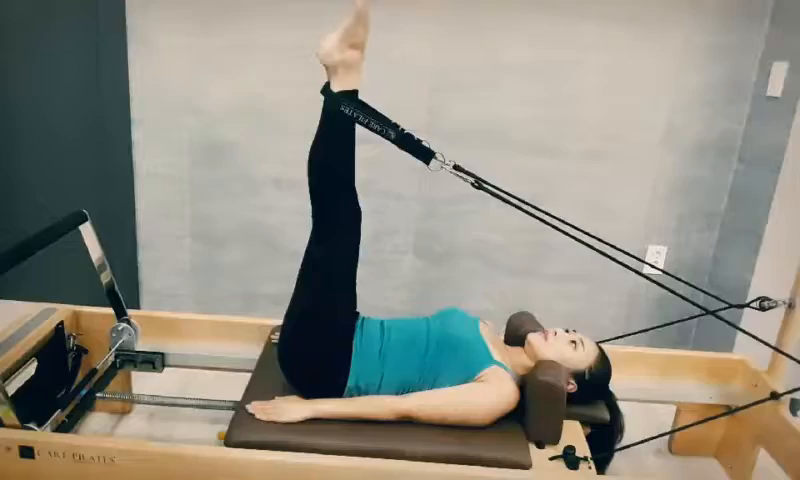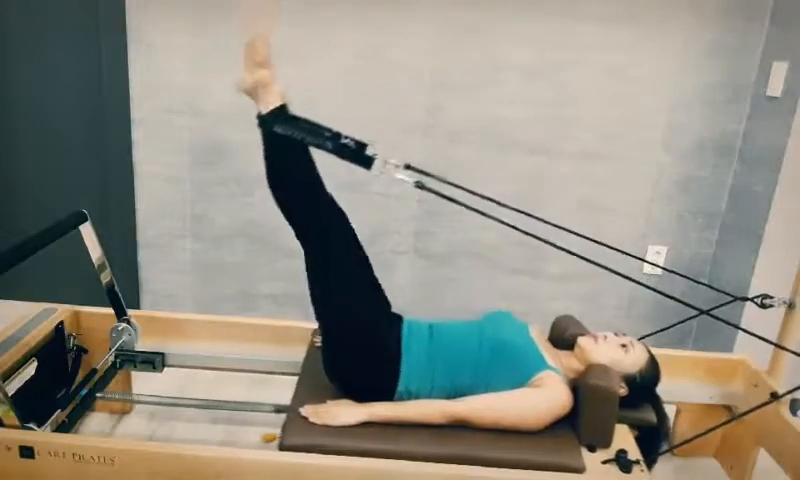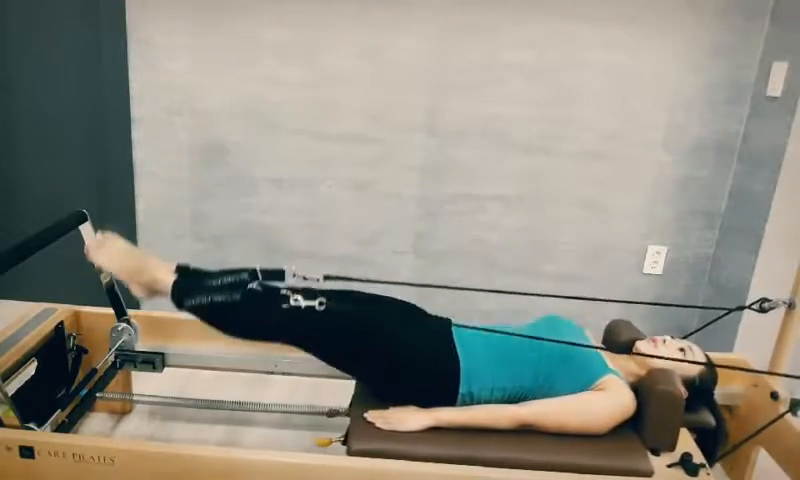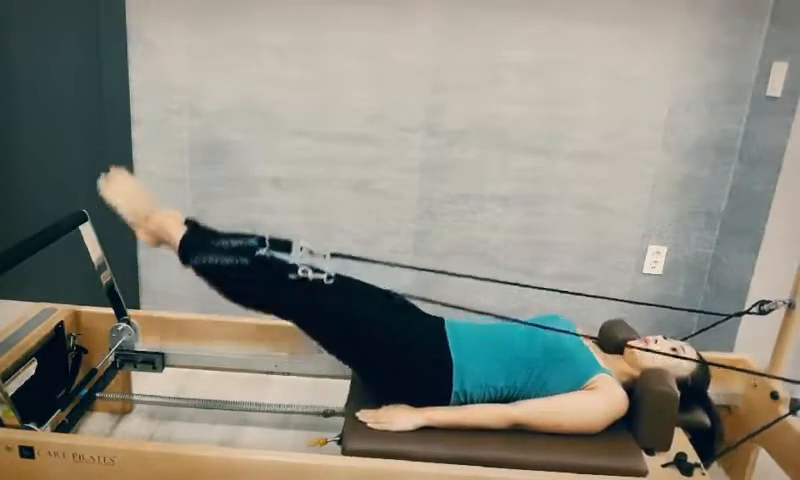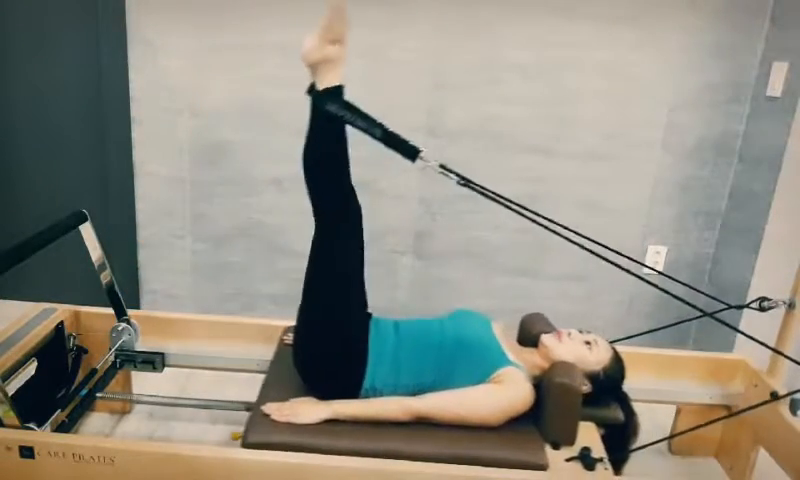
dt=1s
person 1, frame 1
left shoulder: (501, 393)
right shoulder: (491, 338)
left elbow: (403, 407)
left wrist: (310, 407)
left hip: (325, 366)
right hip: (343, 340)
left knee: (335, 225)
person 1, frame 2
left shoulder: (555, 397)
right shoulder: (543, 344)
left elbow: (457, 410)
left wrist: (365, 411)
left hip: (379, 371)
right hip: (401, 339)
left knee: (324, 227)
right knee: (326, 224)
left ankle: (271, 103)
person 1, frame 3
left shoulder: (616, 402)
right shoulder: (595, 351)
left elbow: (520, 414)
left wrist: (428, 416)
left hip: (440, 373)
right hip: (441, 337)
left knee: (296, 317)
right knee: (294, 294)
left ankle: (165, 283)
right ankle: (165, 276)
person 1, frame 4
left shoulder: (608, 402)
right shoulder: (591, 352)
left elbow: (513, 413)
left wrist: (419, 415)
left hip: (433, 377)
right hip: (436, 338)
left knee: (300, 293)
right knee: (302, 280)
left ankle: (173, 232)
right ankle: (172, 227)
person 1, frame 5
left shoulder: (516, 393)
right shoulder: (502, 343)
left elbow: (417, 409)
left wrist: (325, 409)
left hip: (339, 369)
right hip: (358, 342)
left knee: (339, 217)
